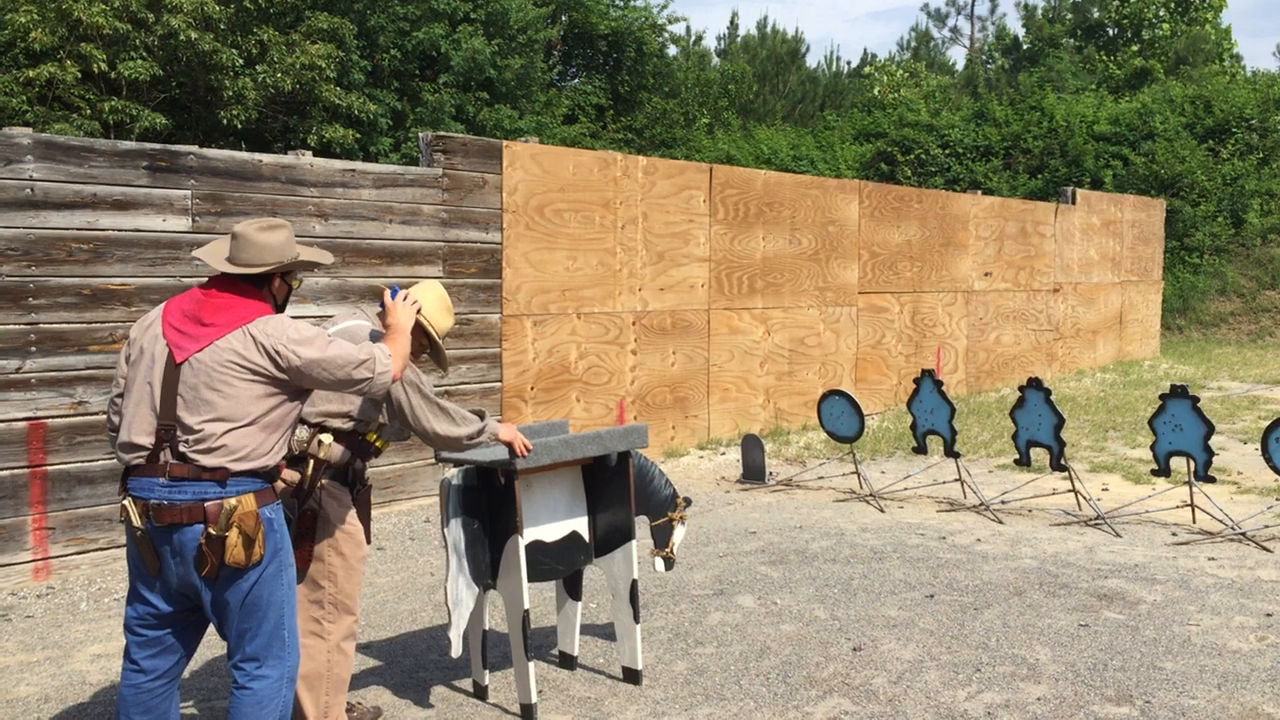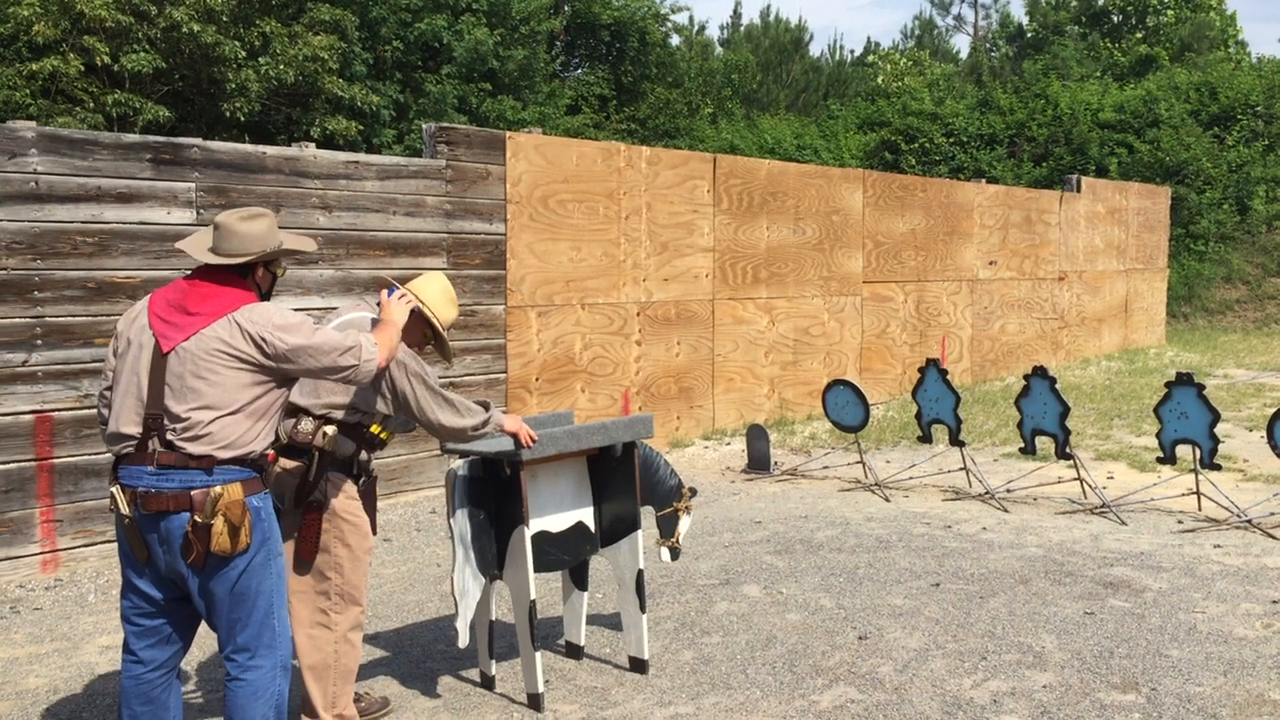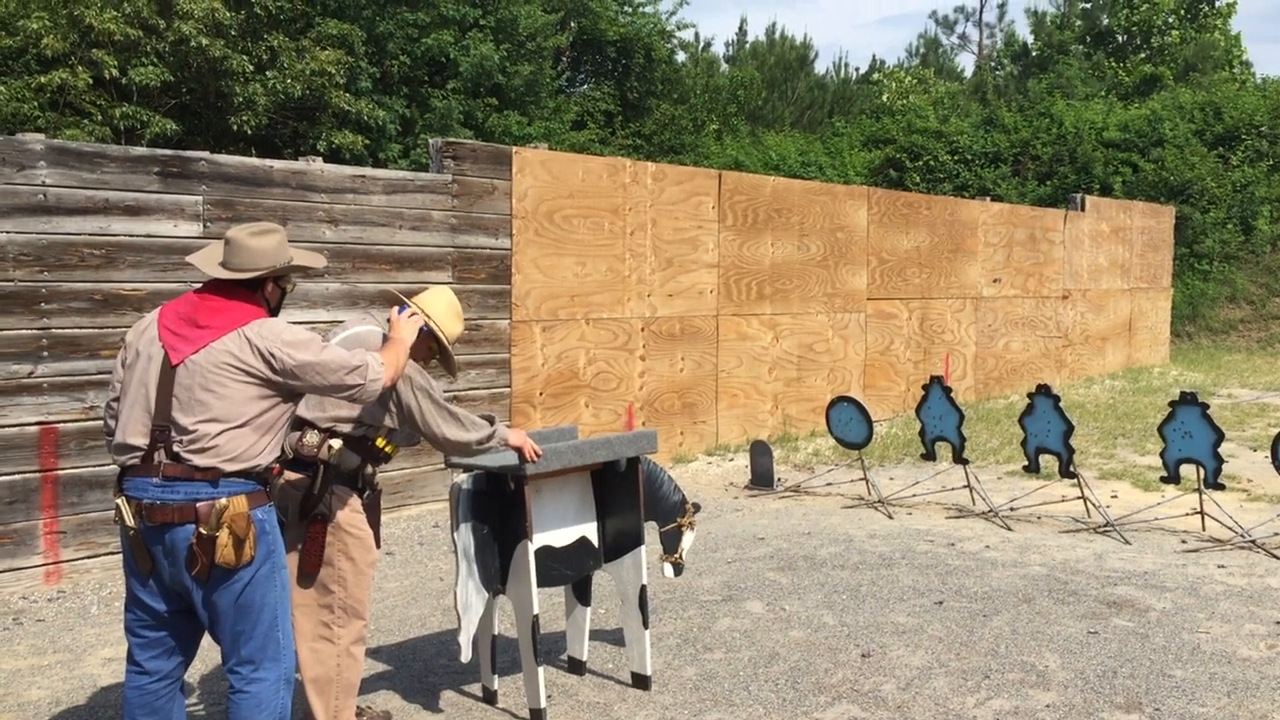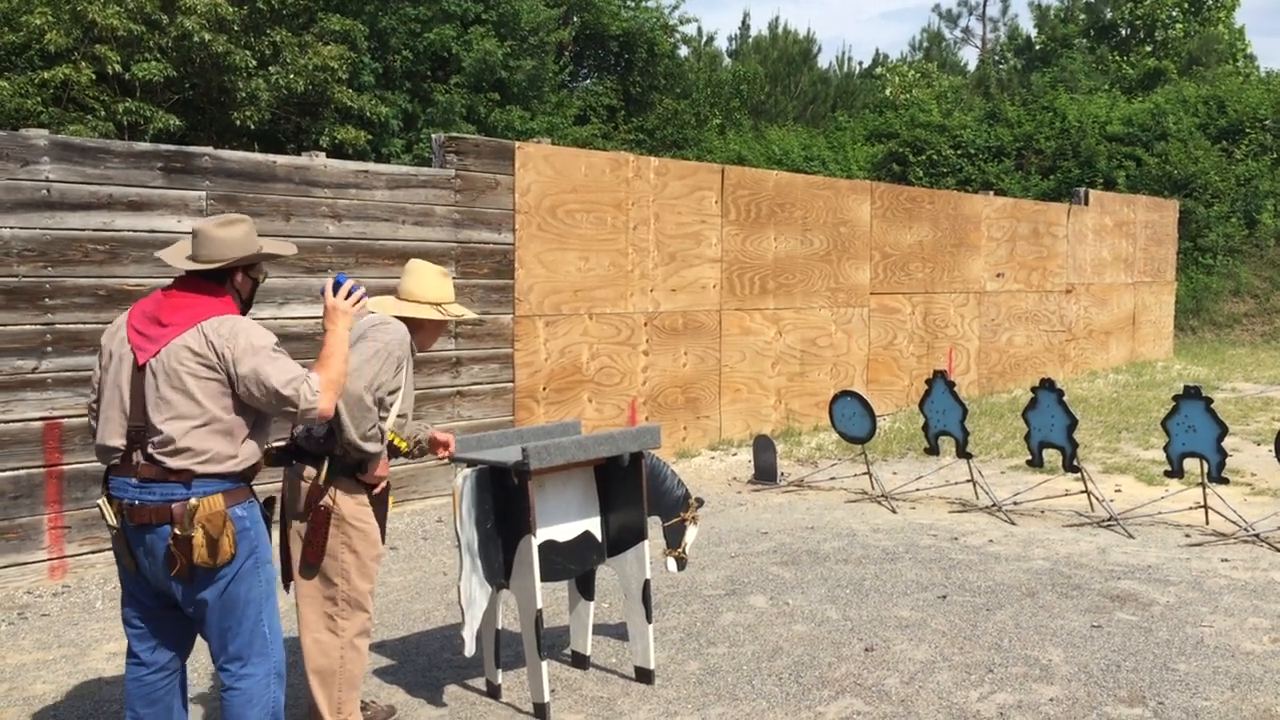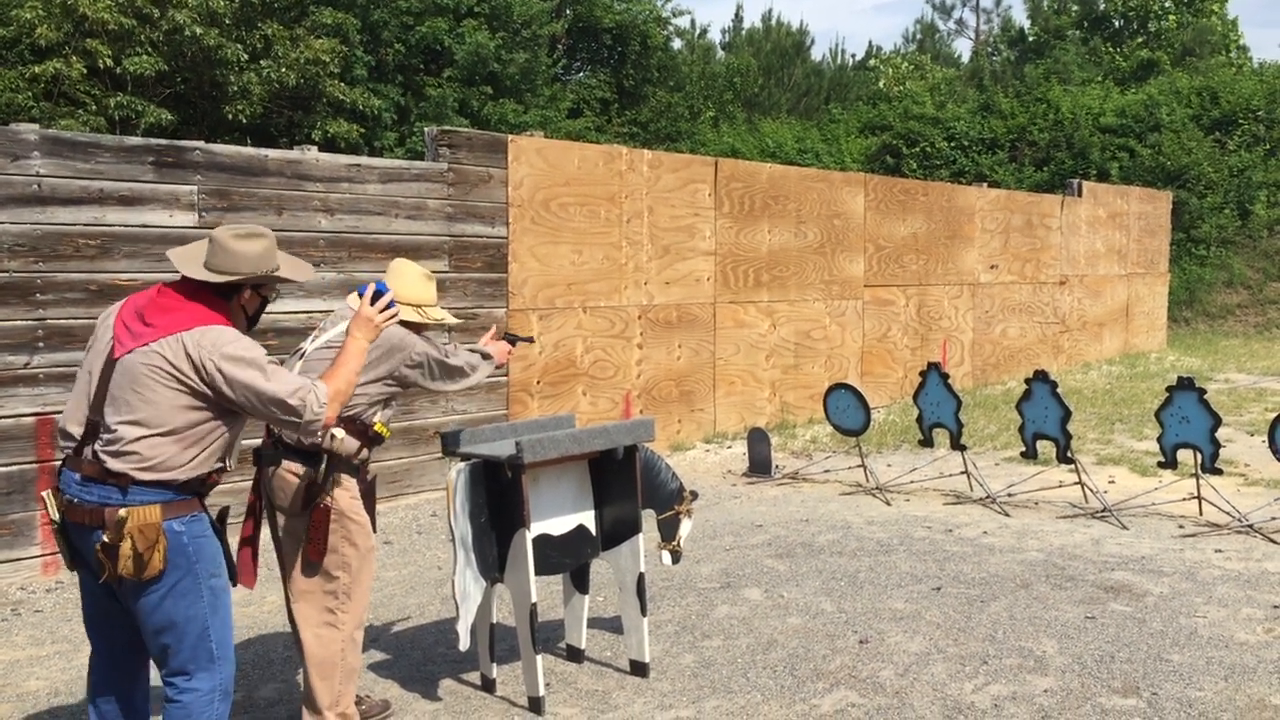
dt=1s
person 1, frame 1
left shoulder: (152, 323)
right shoulder: (276, 337)
left elbow: (116, 418)
right elbow: (383, 371)
right wrist: (398, 326)
left hip: (148, 512)
right hip: (228, 515)
left knee: (150, 661)
right knee: (264, 664)
person 1, frame 2
left shoulder: (140, 313)
right shoulder: (261, 324)
left elbow: (107, 407)
right elbow: (367, 358)
right wrist: (391, 320)
left hip: (138, 500)
right hip: (217, 501)
left knee: (149, 651)
right knee: (258, 654)
person 1, frame 3
left shoulder: (149, 326)
right shoulder: (267, 340)
left elbow: (113, 419)
right elbow: (372, 377)
right wrist: (399, 339)
left hip: (142, 511)
right hip: (221, 514)
left knee: (153, 662)
right knee: (261, 667)
person 1, frame 4
left shoulder: (127, 324)
right shoulder: (231, 332)
left elbow: (98, 413)
right elbow: (317, 403)
right wrist: (337, 328)
left hip: (131, 508)
right hip: (206, 513)
left knee: (154, 655)
right knee: (253, 662)
person 1, frame 5
left shoulder: (127, 310)
right shoulder: (213, 345)
left elbow: (83, 411)
right elbow: (318, 410)
right wrist: (359, 337)
left hip: (84, 502)
right hip: (151, 519)
left knee: (116, 657)
right knee: (201, 671)
person 2, frame 1
left shoulder: (353, 328)
right shoulder: (378, 348)
left elbow: (404, 414)
right elbow: (433, 419)
right wrist: (494, 429)
left hip: (304, 476)
right hip: (317, 481)
left knee: (318, 604)
right knee: (330, 610)
person 2, frame 2
left shoulder: (355, 318)
left elbow: (413, 405)
right elbow: (439, 411)
right wrist: (499, 420)
left hip: (303, 466)
right hip: (323, 474)
left knee: (321, 596)
right knee: (338, 601)
person 2, frame 3
left shoulder: (362, 332)
left elbow: (414, 418)
right elbow: (442, 423)
right wrist: (504, 435)
left hip: (310, 480)
right hip: (328, 488)
left knee: (325, 610)
right knee: (340, 614)
person 2, frame 4
left shoulder: (390, 334)
right shoulder: (390, 334)
right elbow: (349, 393)
left wrist: (421, 436)
right wrist: (373, 460)
left hip: (333, 479)
right hip: (335, 484)
left knee: (335, 604)
right knee: (344, 608)
person 2, frame 5
left shoulder: (348, 317)
right shoulder: (394, 340)
left elbow: (430, 355)
right elbow: (446, 368)
left wrist: (475, 347)
right wrist: (488, 356)
left hip: (287, 466)
right hip: (320, 475)
left knee: (314, 596)
right knee: (338, 600)
